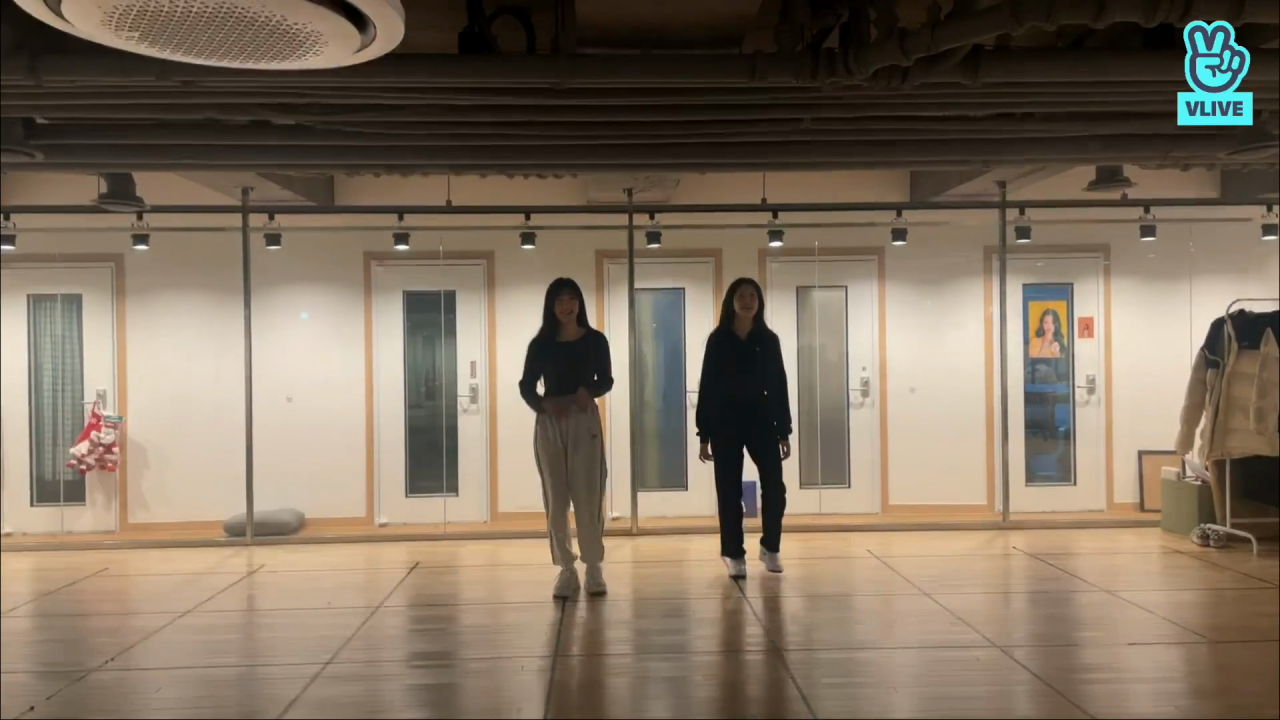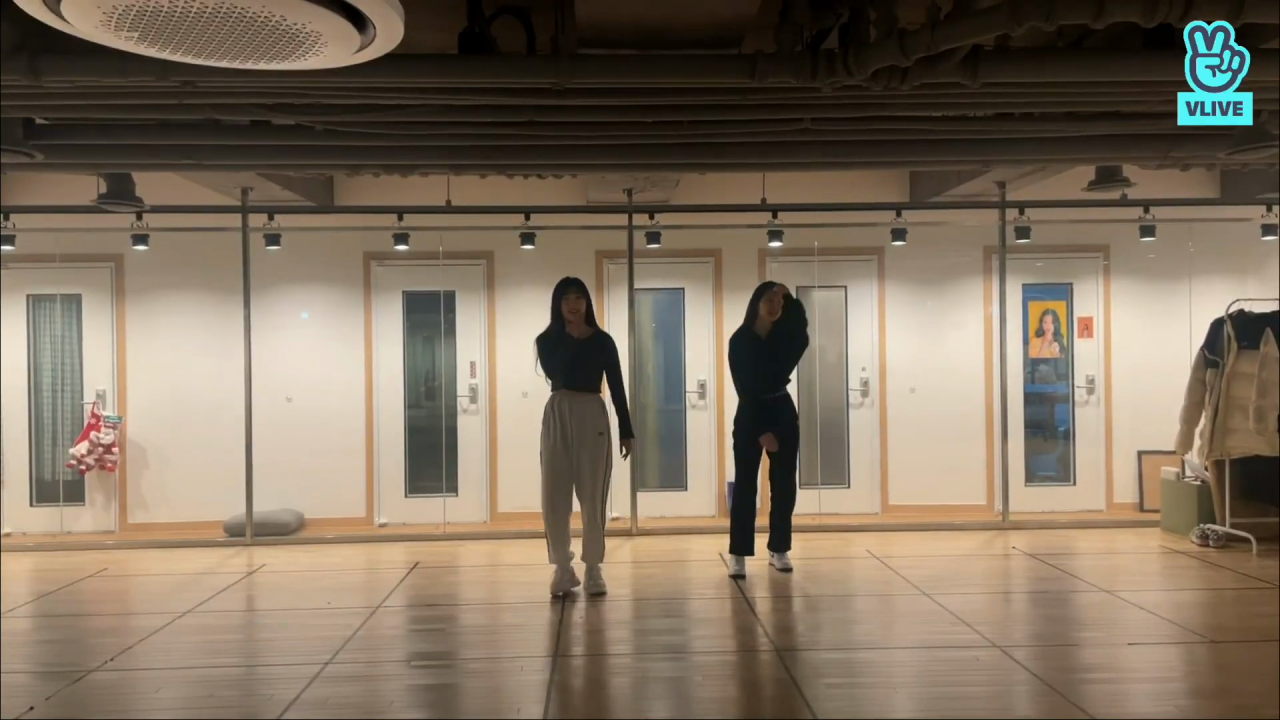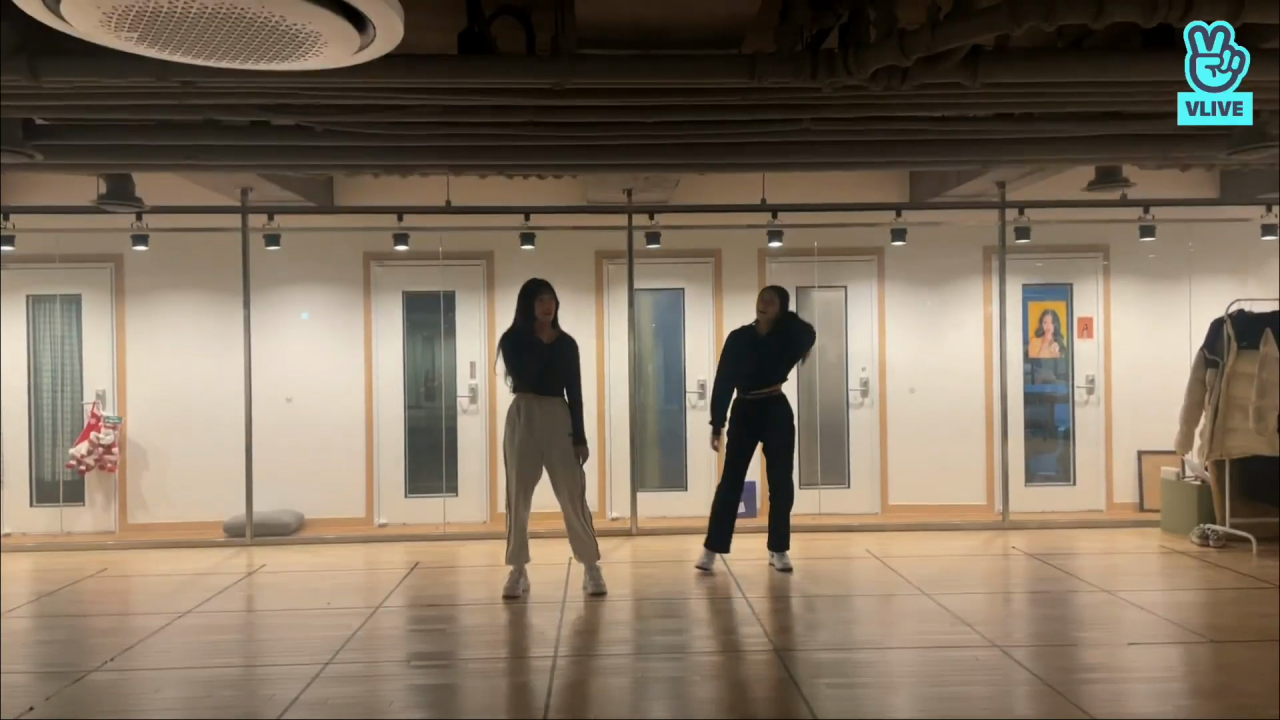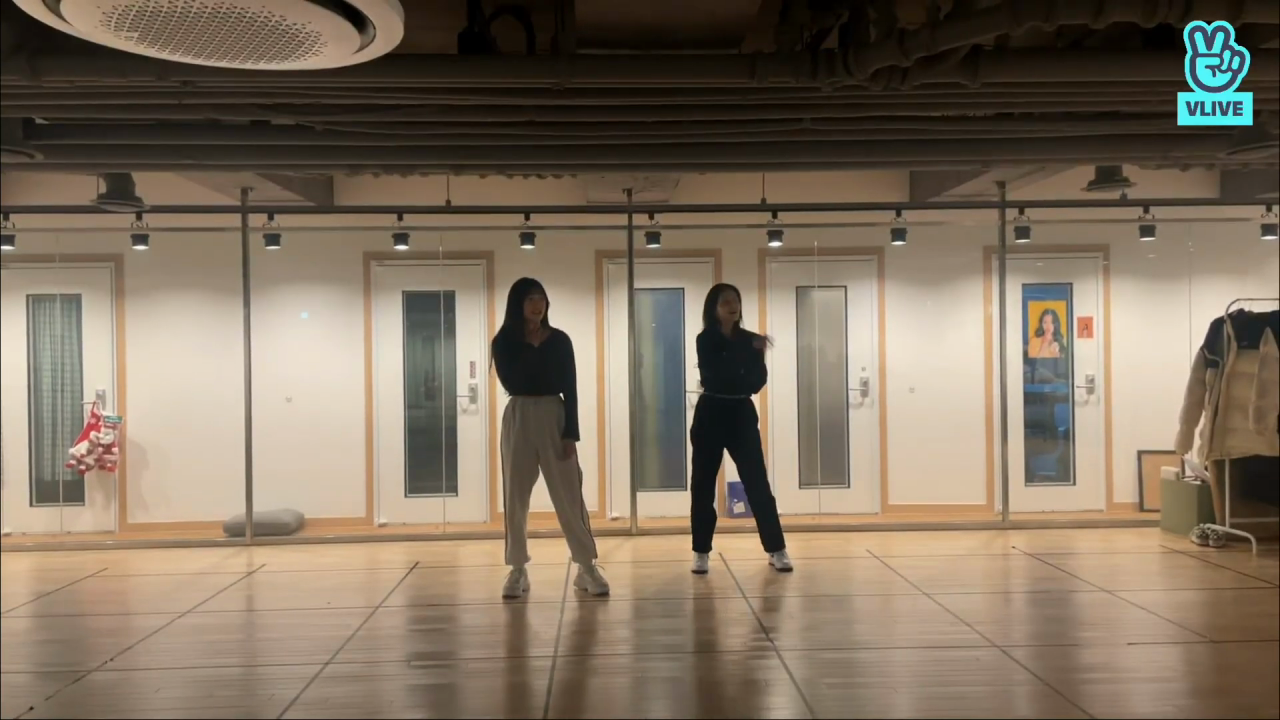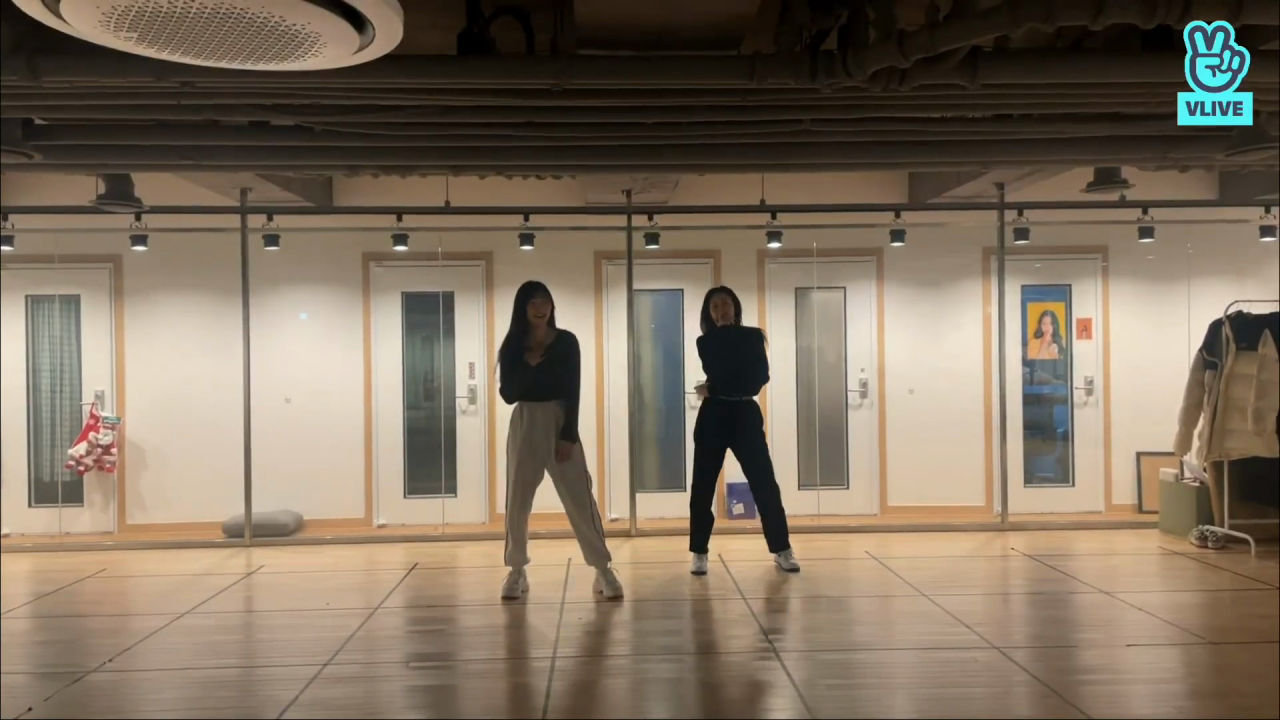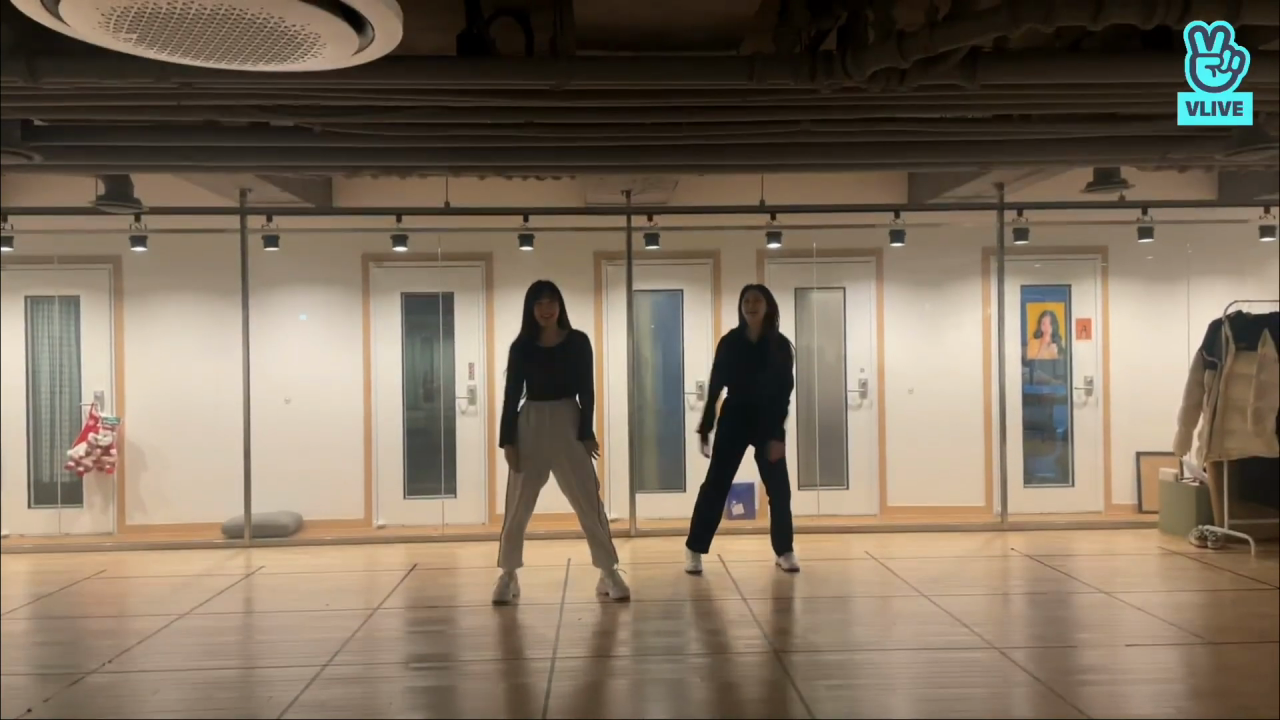
dt=0.7s
person 1, frame 1
left shoulder: (595, 340)
right shoulder: (541, 344)
left elbow: (606, 380)
right elbow: (526, 386)
left wrist: (589, 391)
right wrist: (542, 405)
left hip: (585, 418)
right hip: (550, 420)
left knee: (587, 495)
right knee: (556, 498)
left ankle: (593, 566)
right ankle: (566, 569)
person 1, frame 2
left shoulder: (602, 340)
right shoulder: (548, 340)
left elbow: (616, 386)
right elbow: (554, 372)
left wrist: (626, 432)
right wrist: (570, 337)
left hip: (593, 415)
right hip: (557, 414)
left knee: (593, 495)
right knee: (554, 495)
left ankle: (593, 568)
right ankle: (565, 567)
person 1, frame 3
left shoulder: (567, 343)
right shoulder: (513, 340)
left elbow: (575, 392)
right elbow: (521, 376)
left wrist: (580, 438)
right wrist: (541, 344)
left hip: (558, 417)
right hip: (523, 417)
left knee: (573, 496)
right knee: (518, 497)
left ankle: (591, 567)
right ankle: (518, 570)
person 1, frame 4
left shoulder: (559, 340)
right shoulder: (504, 341)
left elbow: (570, 388)
right elbow: (510, 382)
left wrist: (571, 433)
right wrist: (530, 347)
left hip: (554, 417)
right hip: (518, 418)
left knee: (569, 494)
right knee: (516, 496)
left ankle: (587, 567)
right ankle: (518, 570)
person 1, frame 5
left shoulder: (566, 341)
right shoulder: (512, 348)
left elbow: (573, 392)
right elbow: (508, 394)
left wrist: (569, 435)
right wrist: (528, 365)
left hip: (559, 421)
right hip: (525, 423)
left knee: (578, 497)
right knee: (517, 500)
left ankle: (603, 570)
right ankle: (517, 571)
person 1, frame 6
left shoulder: (578, 342)
right shoulder: (521, 347)
left elbow: (586, 389)
right elbow: (512, 394)
left wrist: (588, 432)
right wrist: (507, 440)
left hip: (569, 422)
right hip: (531, 424)
left knee: (587, 499)
right knee: (518, 502)
left ankle: (609, 572)
right ankle: (508, 574)
person 2, frame 1
left shoulder: (768, 339)
right shoulder: (718, 340)
left elbow: (779, 385)
right elbow: (707, 387)
left wrist: (784, 431)
right wrist: (704, 434)
left hip: (761, 415)
right hip: (726, 418)
left knee: (774, 485)
right knee: (729, 489)
left ankle: (770, 547)
right ankle: (734, 555)
person 2, frame 2
left shoulder: (786, 336)
right shoulder: (740, 339)
left elbow: (802, 336)
right elbow: (744, 387)
left wrist: (790, 299)
right wrist: (760, 430)
left hip: (782, 411)
right hip: (751, 414)
left knee: (784, 484)
right knee: (745, 486)
left ankle: (779, 550)
right ankle: (738, 554)
person 2, frame 3
left shoulder: (785, 339)
right shoulder: (738, 338)
left elbow: (808, 335)
right elbow: (723, 381)
left wrist: (785, 317)
right wrist: (716, 424)
left hip: (777, 412)
right hip: (744, 412)
left knee: (781, 484)
right knee: (730, 482)
left ankle: (778, 550)
right ankle: (712, 548)
person 2, frame 4
left shoulder: (752, 340)
right shoulder: (706, 340)
left elbow: (758, 381)
right elbow: (715, 373)
right wrist: (748, 351)
left hip: (741, 413)
right hip: (710, 413)
left knee: (757, 483)
right knee: (703, 485)
left ankle: (776, 550)
right ankle: (701, 552)
person 2, frame 5
left shoulder: (752, 337)
right shoulder: (706, 342)
left elbow: (760, 377)
right elbow: (718, 372)
left wrist: (716, 388)
right wrist: (724, 332)
left hip: (746, 414)
right hip: (714, 415)
left knee: (765, 482)
right knee: (703, 486)
left ankle: (782, 550)
right ankle: (699, 553)
person 2, frame 6
left shoulder: (780, 345)
right shoulder: (730, 342)
left elbow: (783, 391)
right elbow: (715, 387)
left wrist: (778, 436)
right wrist: (705, 431)
left hip: (767, 417)
right hip: (734, 416)
left knee: (779, 488)
right knee: (715, 485)
left ankle: (784, 552)
right ankle: (695, 552)
